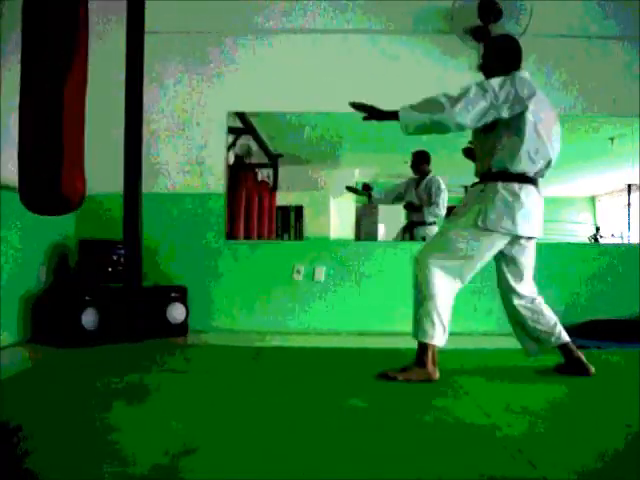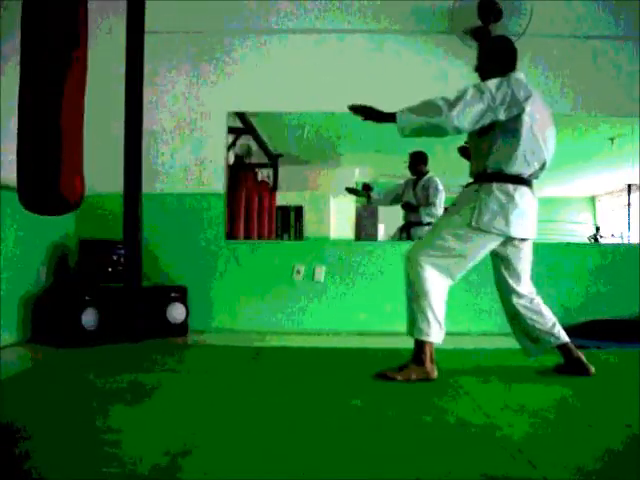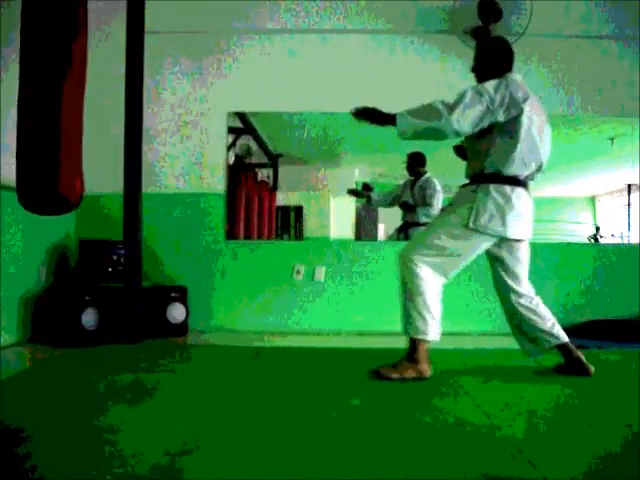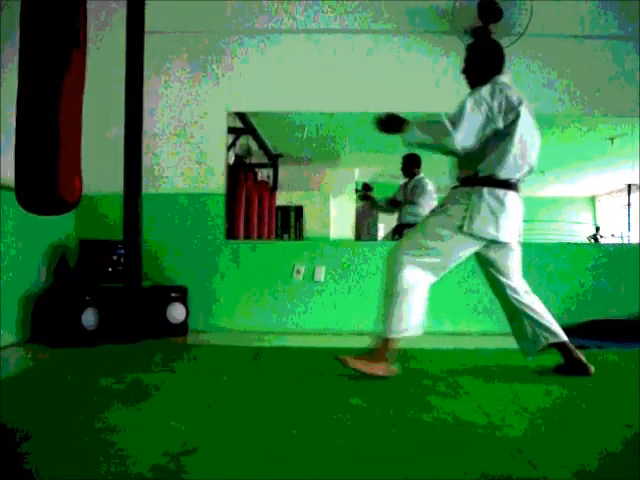
dt=0.4s
person 1, frame 1
left shoulder: (507, 86)
right shoulder: (540, 101)
left elbow: (454, 111)
left wrist: (390, 115)
left hip: (499, 199)
right hip: (526, 202)
left knee: (434, 265)
right knee: (520, 290)
left ankle: (425, 363)
right ankle: (574, 358)
person 1, frame 2
left shoulder: (501, 89)
right shoulder: (536, 103)
left elbow: (449, 114)
left wrist: (388, 117)
left hip: (493, 198)
right hip: (521, 203)
left knee: (425, 261)
right knee: (517, 290)
left ankle: (423, 361)
right ankle: (574, 358)
person 1, frame 3
left shoulder: (498, 90)
right shoulder: (531, 102)
left elbow: (449, 118)
left wrist: (391, 119)
left hip: (489, 199)
right hip: (516, 204)
left knee: (417, 259)
right knee: (515, 289)
left ankle: (417, 359)
right ankle: (573, 358)
person 1, frame 4
left shoulder: (491, 94)
right shoulder: (517, 103)
left elbow: (454, 135)
left wrist: (404, 127)
right wrist: (464, 156)
left hip: (480, 201)
right hip: (504, 205)
left knee: (407, 259)
right knee: (511, 287)
left ankle: (384, 355)
right ankle: (573, 358)
